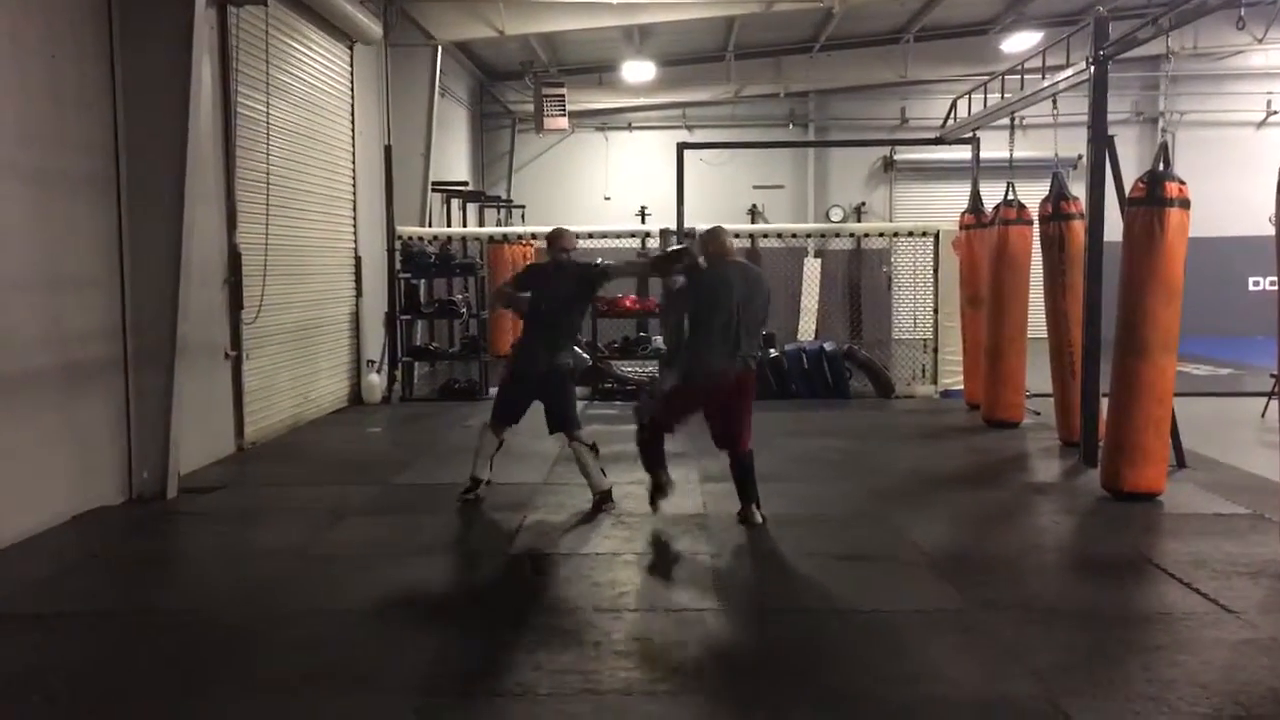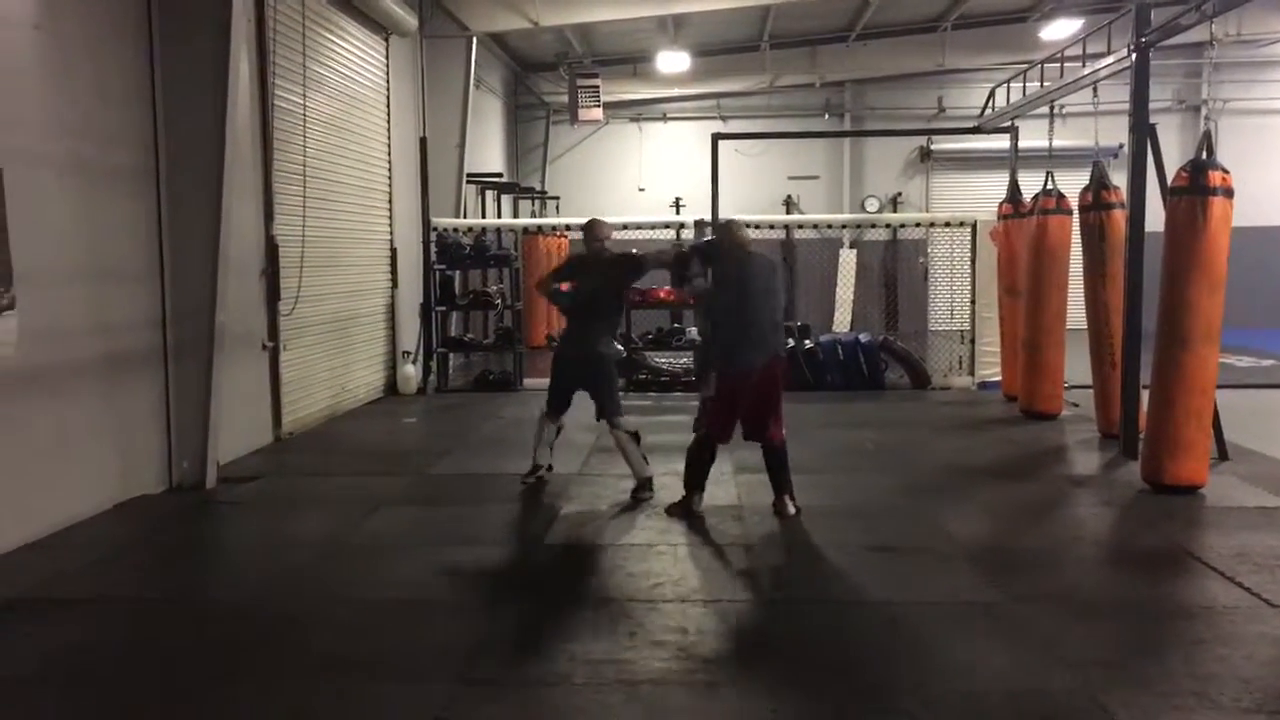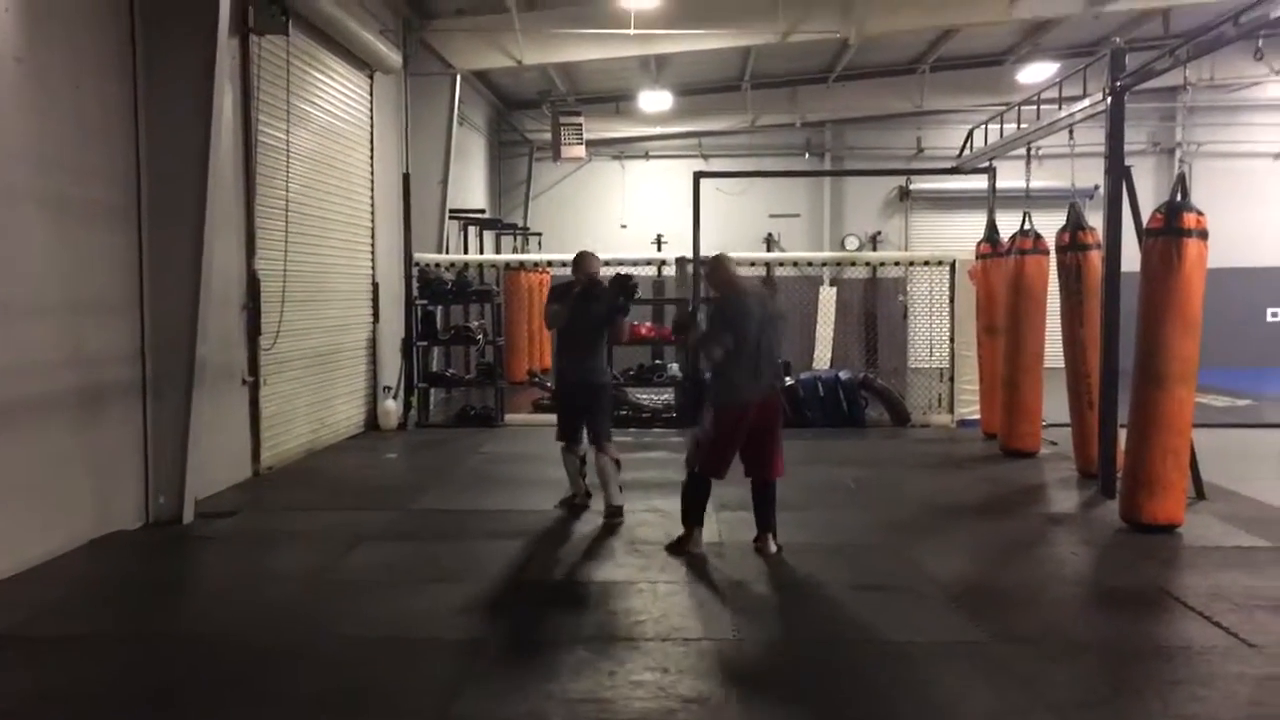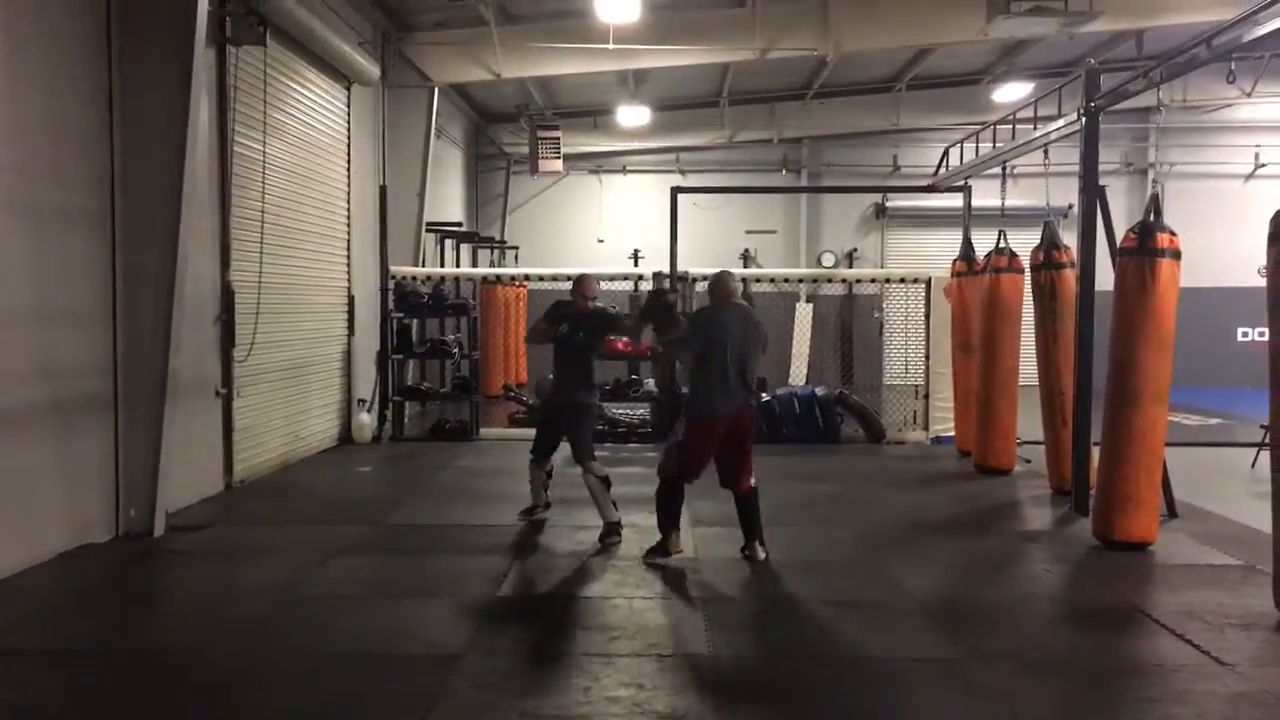
dt=0.7s
person 1, frame 1
left shoulder: (708, 278)
right shoulder: (759, 280)
left elbow: (677, 306)
left wrist: (686, 276)
left hip: (703, 369)
right hip: (742, 370)
left knee: (650, 417)
right knee: (740, 442)
left ankle: (660, 477)
right ankle: (751, 508)
person 1, frame 2
left shoulder: (730, 267)
right shoulder: (770, 266)
left elbow: (709, 305)
left wrist: (694, 275)
left hip: (734, 362)
right hip: (771, 359)
left knee: (708, 432)
right knee: (772, 433)
left ankle: (693, 498)
right ankle: (785, 499)
person 1, frame 3
left shoulder: (726, 304)
right shoulder: (767, 300)
left elbow: (714, 353)
left wrist: (693, 339)
left hip: (731, 397)
right hip: (767, 394)
left knee: (701, 466)
right knee: (763, 470)
left ankle: (693, 534)
right ankle: (767, 536)
person 1, frame 4
left shoulder: (706, 317)
right shoulder: (755, 323)
left elbow: (685, 355)
left wrist: (667, 340)
left hip: (706, 408)
right hip: (743, 409)
left knee: (673, 471)
right knee: (744, 479)
left ankle: (671, 537)
right ankle: (755, 545)
person 2, frame 1
left shoulder: (585, 273)
right shoulder: (535, 272)
left elbow: (622, 268)
right elbow: (499, 295)
right wrist: (518, 303)
left hip: (557, 365)
right hip: (524, 361)
left knee: (573, 432)
right knee: (497, 423)
left ankle: (602, 489)
right ankle: (478, 479)
person 2, frame 2
left shoulder: (620, 262)
right shoulder: (576, 263)
left elbow: (656, 258)
right elbow: (542, 284)
right wrist: (560, 297)
left hip: (600, 352)
right hip: (570, 349)
left knee: (614, 418)
right knee: (552, 411)
left ankle: (644, 477)
right ankle: (541, 463)
person 2, frame 3
left shoulder: (605, 295)
right shoulder: (561, 292)
left elbow: (618, 336)
right elbow: (550, 321)
left wrist: (620, 310)
right wrist: (578, 300)
left hip: (597, 379)
right hip: (567, 379)
left knee: (602, 443)
right knee: (570, 441)
left ankle: (614, 504)
right ankle: (580, 493)
person 2, frame 4
left shoulder: (598, 316)
right shoulder: (560, 310)
left elbow: (626, 327)
right elbow: (532, 336)
right wrist: (558, 333)
left hip: (582, 399)
right hip: (556, 395)
left knee: (586, 459)
right knee: (539, 455)
left ankle: (612, 521)
right ankle: (539, 502)
